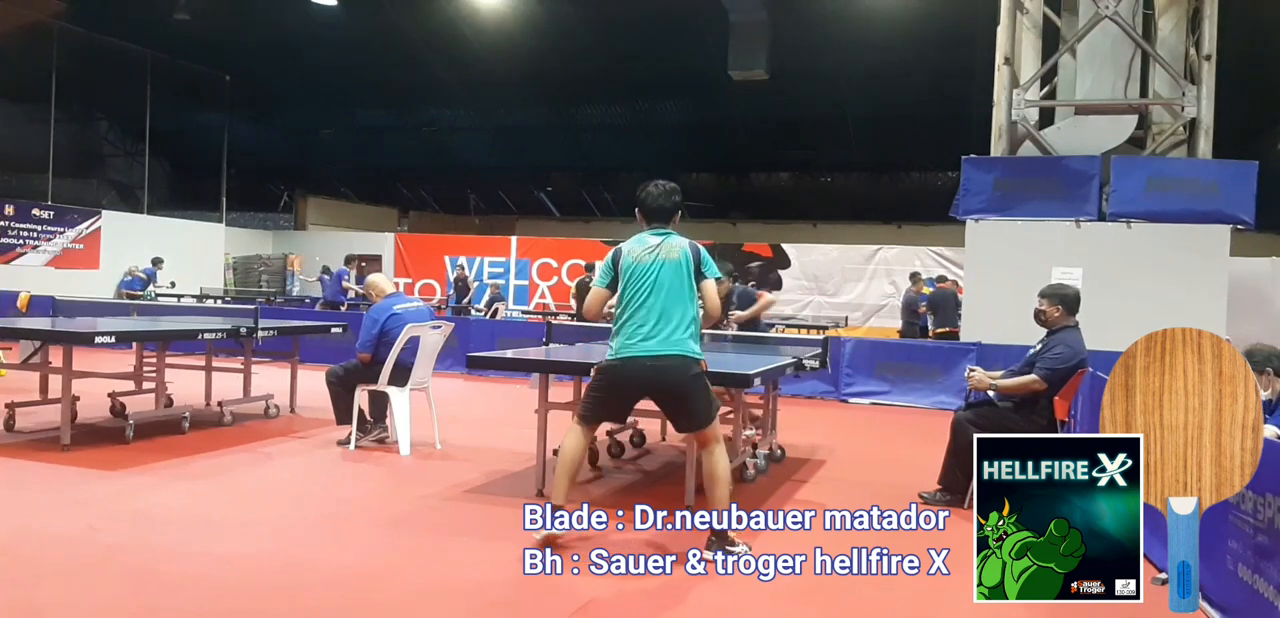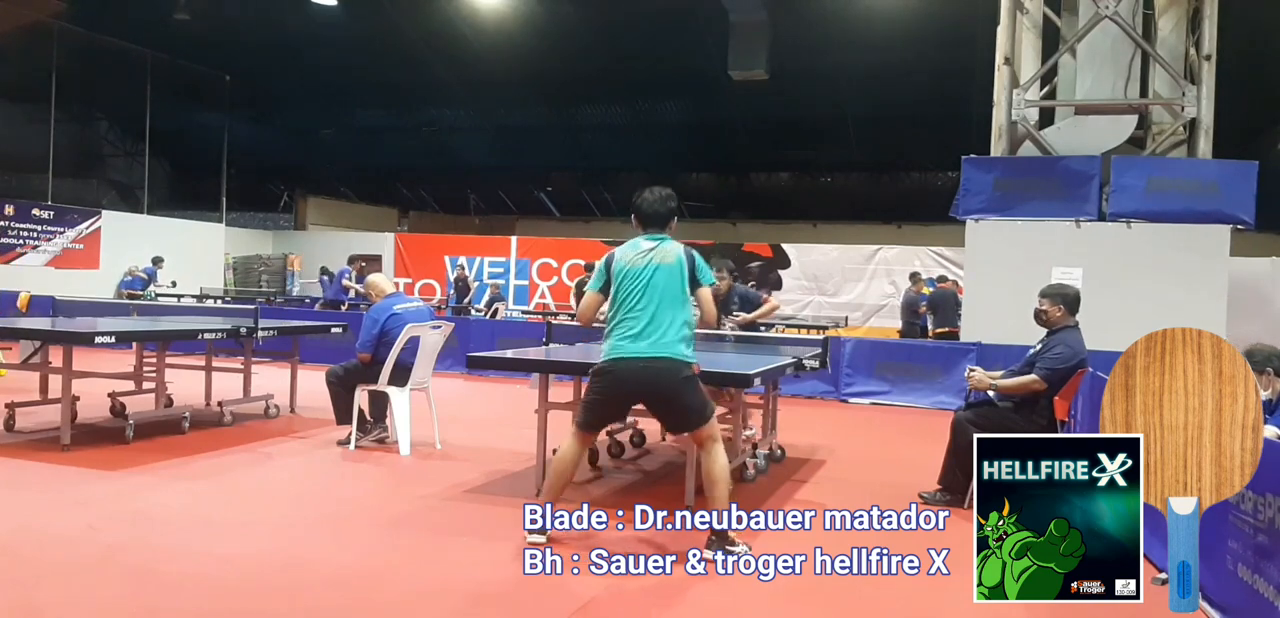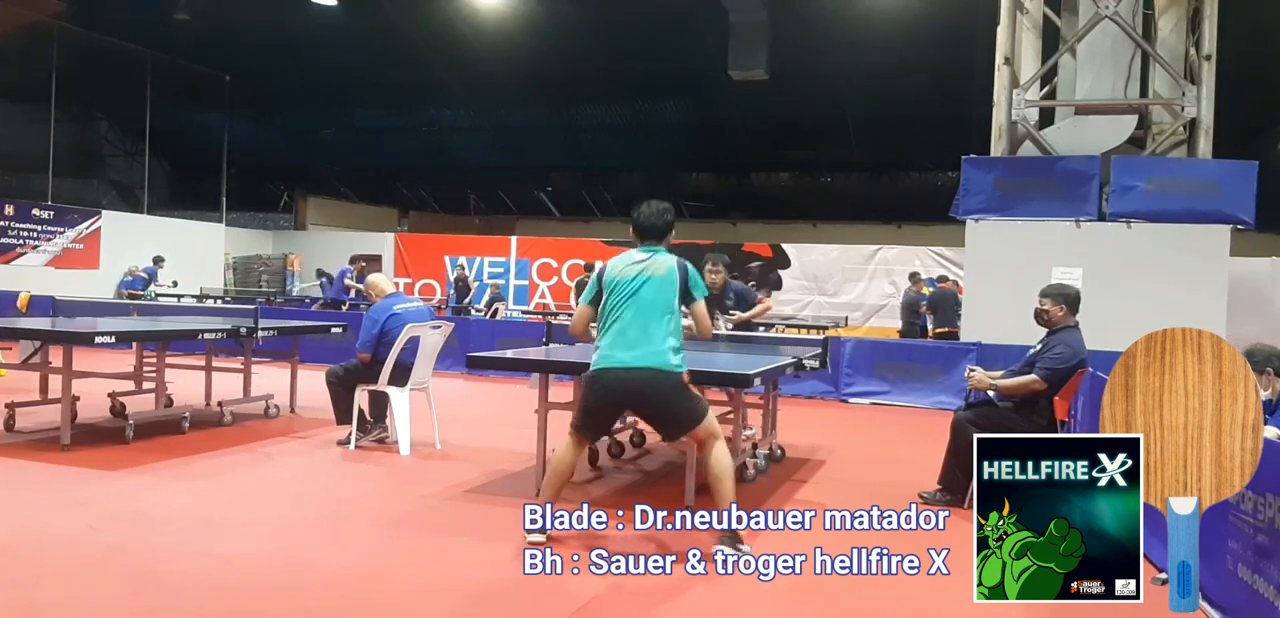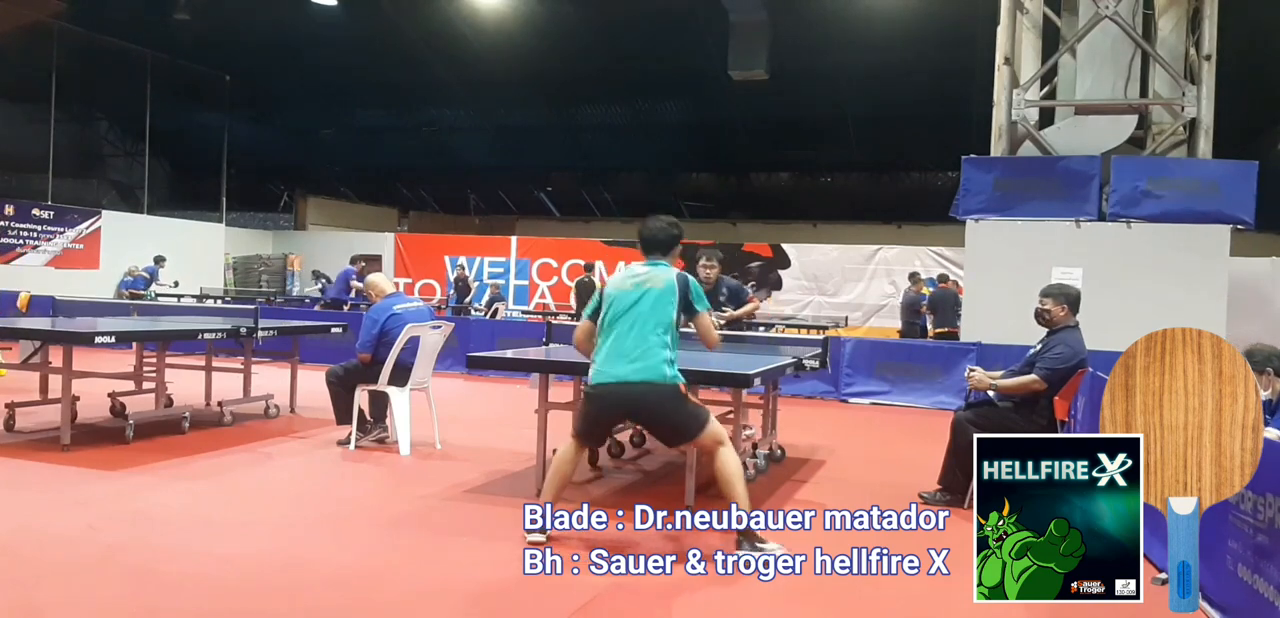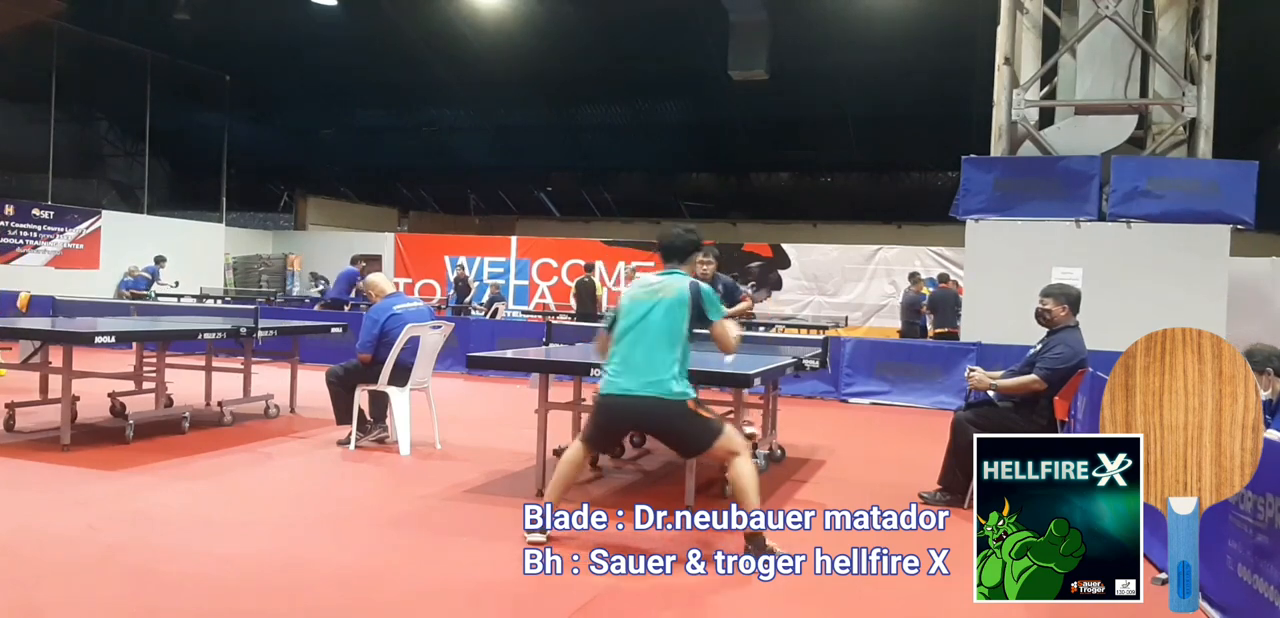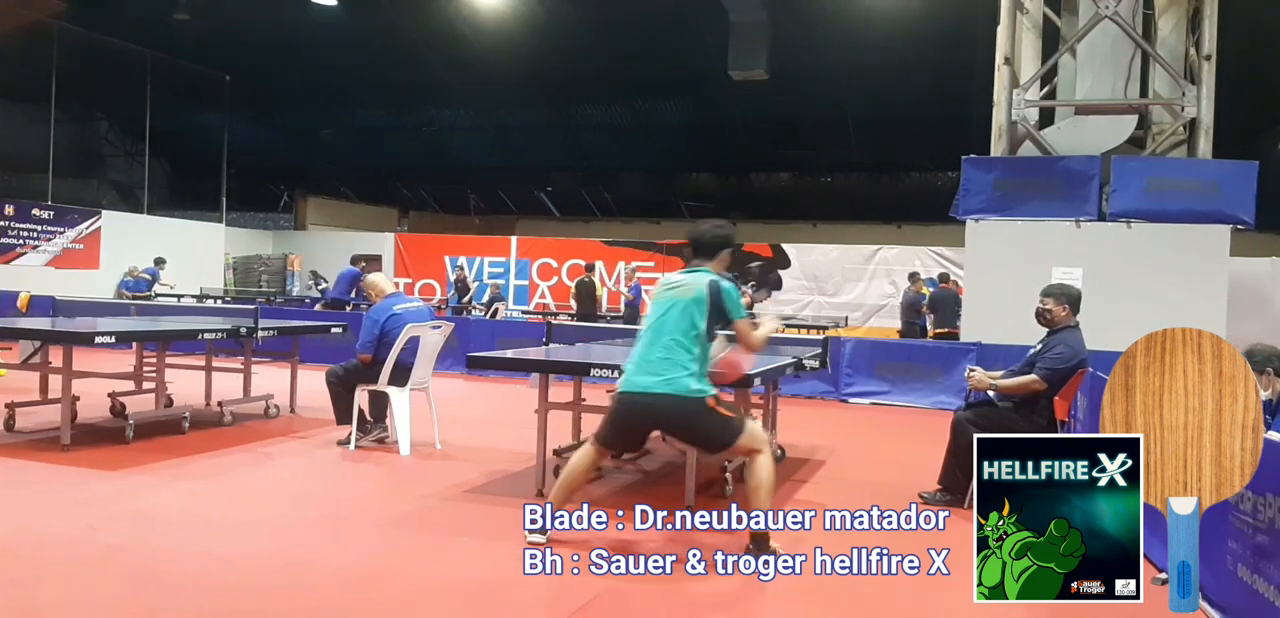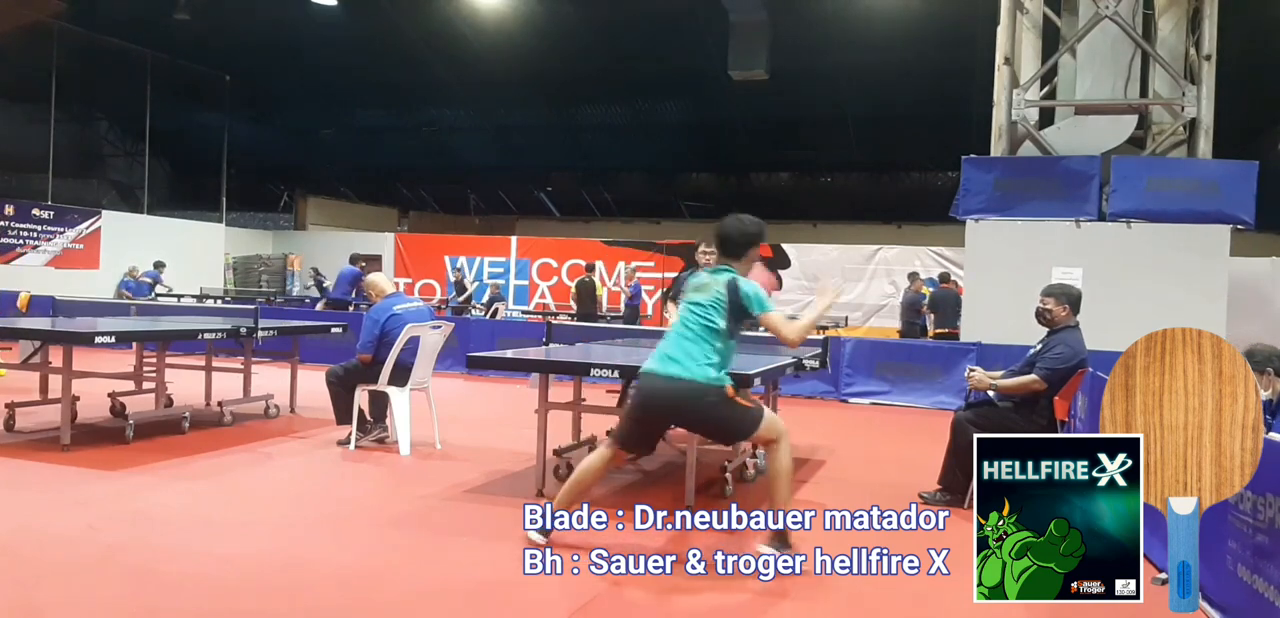
dt=0.1s
person 1, frame 1
left shoulder: (621, 252)
right shoulder: (693, 251)
left elbow: (591, 311)
right elbow: (714, 310)
left hip: (624, 361)
right hip: (680, 362)
left knee: (582, 426)
right knee: (712, 441)
left ankle: (554, 515)
right ankle: (719, 537)
person 1, frame 2
left shoulder: (616, 256)
right shoulder: (687, 257)
left elbow: (584, 316)
right elbow: (709, 318)
left hip: (616, 365)
right hip: (671, 366)
left knee: (579, 437)
right knee: (711, 440)
left ankle: (539, 522)
right ankle: (720, 536)
person 1, frame 3
left shoulder: (608, 267)
right shoulder: (680, 268)
left elbow: (577, 329)
right elbow: (705, 330)
right wrist: (681, 329)
left hip: (606, 374)
right hip: (659, 375)
left knee: (576, 440)
right knee: (712, 439)
left ankle: (539, 522)
right ankle: (729, 534)
person 1, frame 4
left shoulder: (612, 283)
right shoulder: (681, 280)
left elbow: (580, 342)
right elbow: (711, 340)
right wrist: (711, 320)
left hip: (603, 386)
right hip: (657, 387)
left knee: (576, 443)
right knee: (721, 444)
right ankle: (748, 537)
person 1, frame 5
left shoulder: (632, 290)
right shoulder: (696, 289)
left elbow: (605, 348)
right elbow: (728, 345)
right wrist: (735, 328)
left hip: (614, 397)
right hip: (666, 399)
left knee: (583, 447)
right knee: (737, 450)
right ankle: (756, 543)
person 1, frame 6
left shoulder: (665, 285)
right shoulder: (721, 288)
right elbow: (753, 343)
right wrist: (768, 326)
left hip: (632, 395)
right hip: (682, 400)
left knee: (595, 451)
right knee: (759, 447)
left ankle: (539, 523)
right ankle: (758, 543)
person 1, frame 7
left shoulder: (697, 280)
right shoulder: (742, 286)
right elbow: (790, 337)
right wrist: (821, 305)
left hip: (652, 385)
right hip: (699, 389)
left knee: (612, 452)
right knee: (779, 436)
left ankle: (546, 522)
right ankle: (779, 539)
person 2, frame 1
left shoulder: (1066, 345)
right shoulder: (1057, 337)
left elbow: (1036, 382)
right elbow: (1024, 371)
left wrist: (991, 385)
right wrist: (988, 374)
left hip: (1035, 419)
right hip: (1024, 409)
left knee: (964, 421)
right knee: (965, 411)
left ankle: (955, 490)
right ankle: (961, 484)
person 2, frame 2
left shoulder: (1066, 345)
right shoulder: (1058, 337)
left elbow: (1036, 382)
right elbow: (1024, 372)
left wrist: (991, 385)
right wrist: (988, 374)
left hip: (1035, 419)
right hip: (1025, 409)
left knee: (964, 421)
right knee: (965, 412)
left ankle: (955, 491)
right ankle: (959, 485)
person 2, frame 3
left shoulder: (1066, 345)
right shoulder: (1057, 337)
left elbow: (1037, 382)
right elbow: (1024, 372)
left wrist: (991, 385)
right wrist: (988, 374)
left hip: (1034, 419)
right hip: (1024, 409)
left knee: (964, 421)
right knee: (964, 411)
left ankle: (955, 491)
right ankle: (961, 484)
person 2, frame 4
left shoulder: (1066, 345)
right shoulder: (1058, 337)
left elbow: (1036, 382)
right elbow: (1024, 372)
left wrist: (991, 384)
right wrist: (988, 374)
left hip: (1035, 419)
right hip: (1025, 409)
left knee: (964, 421)
right knee: (965, 411)
left ankle: (955, 491)
right ankle: (960, 485)
person 2, frame 5
left shoulder: (1066, 346)
right shoulder: (1057, 337)
left elbow: (1037, 382)
right elbow: (1024, 372)
left wrist: (991, 385)
right wrist: (988, 374)
left hip: (1035, 419)
right hip: (1025, 409)
left knee: (964, 421)
right knee: (964, 412)
left ankle: (955, 491)
right ankle: (961, 484)
person 2, frame 6
left shoulder: (1067, 345)
right shoulder: (1057, 337)
left elbow: (1036, 382)
right elbow: (1024, 371)
left wrist: (991, 385)
right wrist: (988, 374)
left hip: (1035, 419)
right hip: (1024, 409)
left knee: (964, 421)
right knee: (964, 412)
left ankle: (955, 491)
right ankle: (960, 484)
person 2, frame 7
left shoulder: (1066, 345)
right shoulder: (1057, 337)
left elbow: (1036, 382)
right elbow: (1024, 371)
left wrist: (991, 385)
right wrist: (988, 374)
left hip: (1035, 419)
right hip: (1024, 409)
left knee: (964, 421)
right knee: (964, 411)
left ankle: (955, 491)
right ankle: (963, 484)
person 3, frame 1
left shoulder: (377, 310)
right shoulder: (424, 306)
left elbow: (364, 356)
left wrist: (364, 356)
left hip: (394, 373)
left knee: (335, 375)
right knee: (377, 366)
left ankle: (363, 427)
right ankle: (378, 424)
person 3, frame 2
left shoulder: (377, 310)
right shoulder: (424, 306)
left elbow: (364, 356)
left wrist: (364, 356)
left hip: (393, 373)
left knee: (334, 375)
right knee: (377, 366)
left ankle: (363, 428)
right ankle: (378, 424)
person 3, frame 3
left shoulder: (377, 311)
right shoulder: (424, 306)
left elbow: (364, 356)
left wrist: (364, 356)
left hip: (394, 373)
left knee: (334, 375)
right knee: (378, 366)
left ankle: (363, 427)
right ankle: (378, 424)
person 3, frame 4
left shoulder: (377, 311)
right shoulder: (424, 306)
left elbow: (364, 356)
left wrist: (364, 357)
left hip: (393, 373)
left knee: (335, 375)
right knee: (377, 366)
left ankle: (363, 428)
right ankle: (378, 424)
person 3, frame 5
left shoulder: (377, 311)
right shoulder: (424, 306)
left elbow: (364, 356)
left wrist: (364, 357)
left hip: (393, 373)
left knee: (334, 375)
right knee: (377, 366)
left ankle: (363, 428)
right ankle: (378, 424)
person 3, frame 6
left shoulder: (377, 311)
right shoulder: (424, 306)
left elbow: (365, 356)
left wrist: (364, 357)
left hip: (394, 373)
left knee: (335, 374)
right knee: (377, 366)
left ankle: (363, 427)
right ankle: (378, 424)
person 3, frame 7
left shoulder: (377, 311)
right shoulder: (424, 306)
left elbow: (364, 356)
left wrist: (360, 356)
left hip: (394, 373)
left knee: (334, 374)
right knee: (378, 366)
left ankle: (363, 427)
right ankle: (378, 424)
